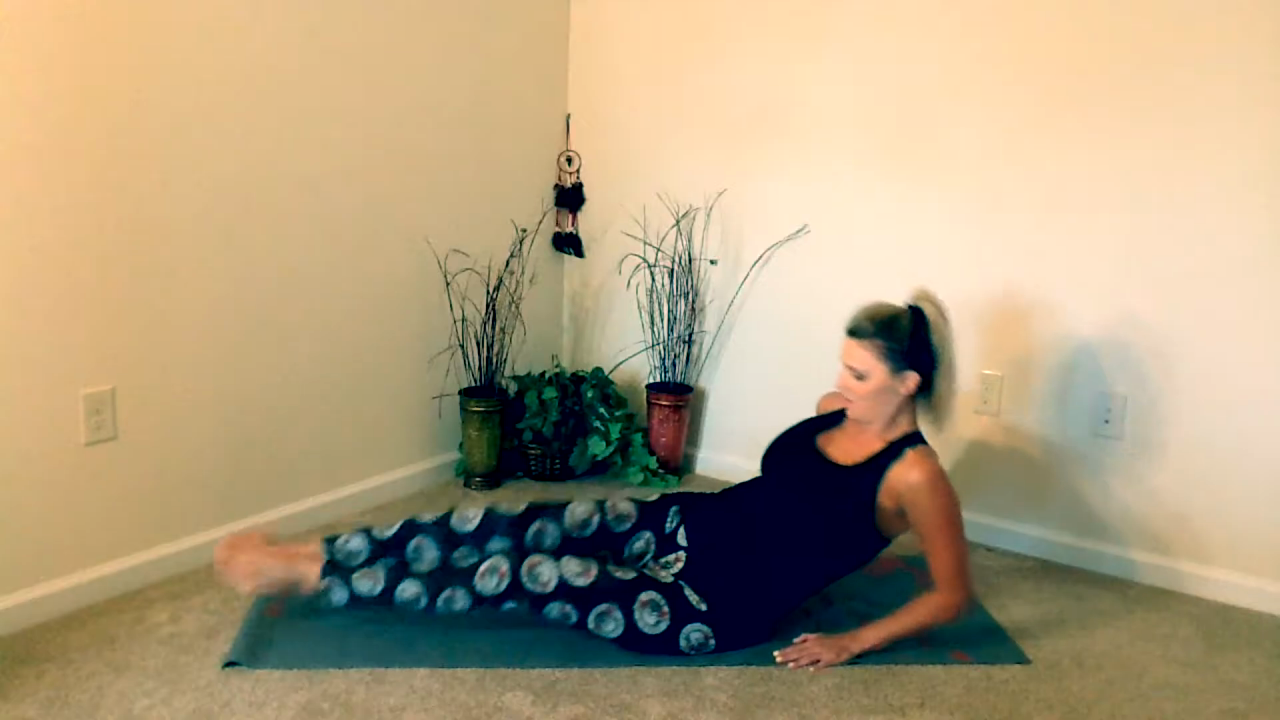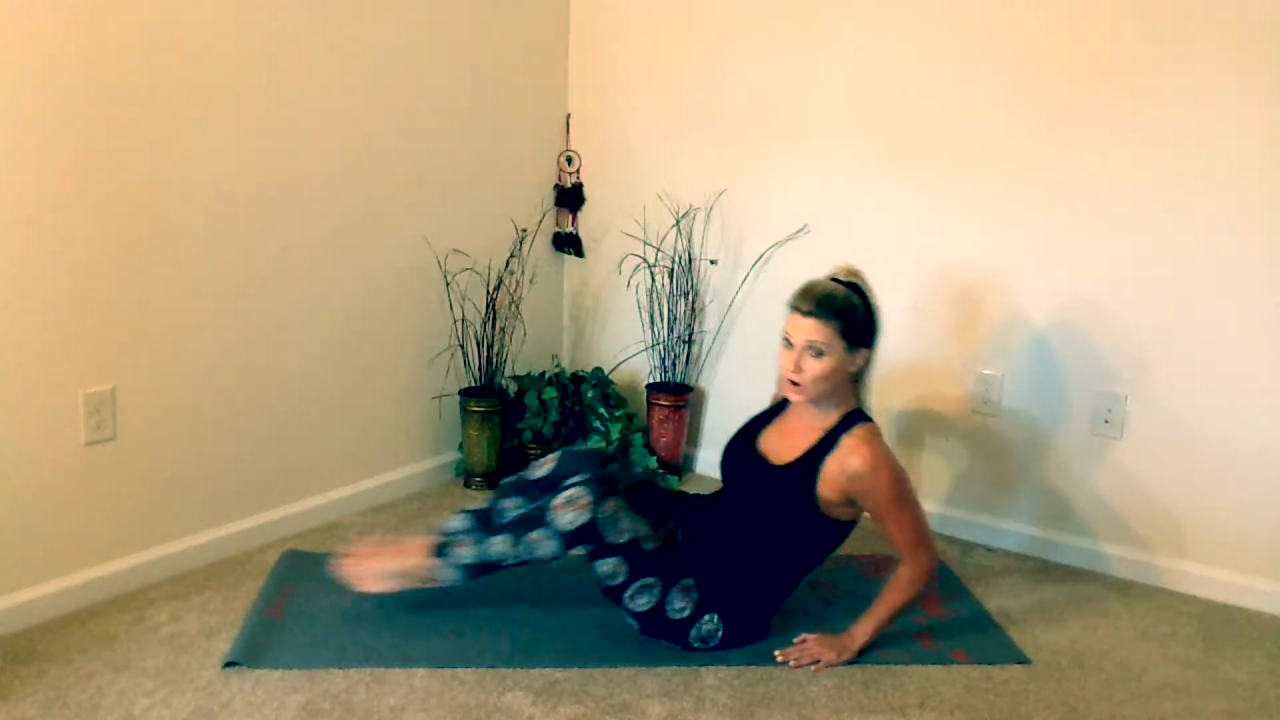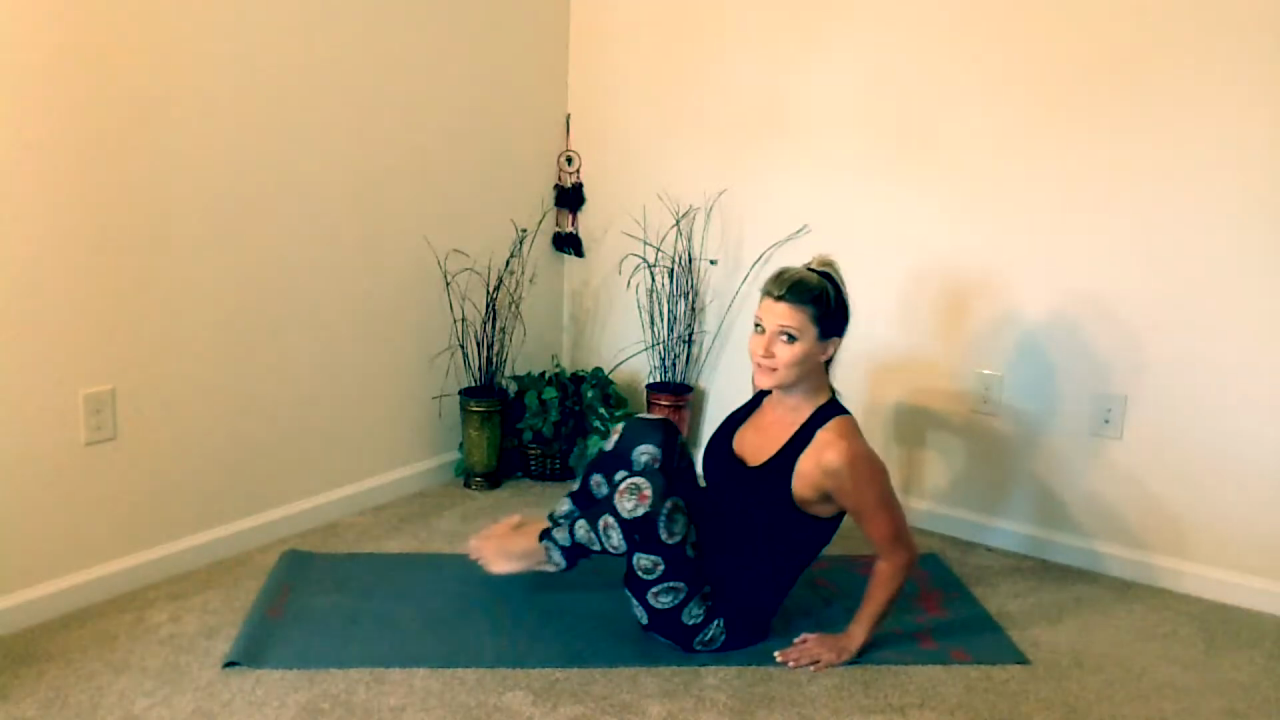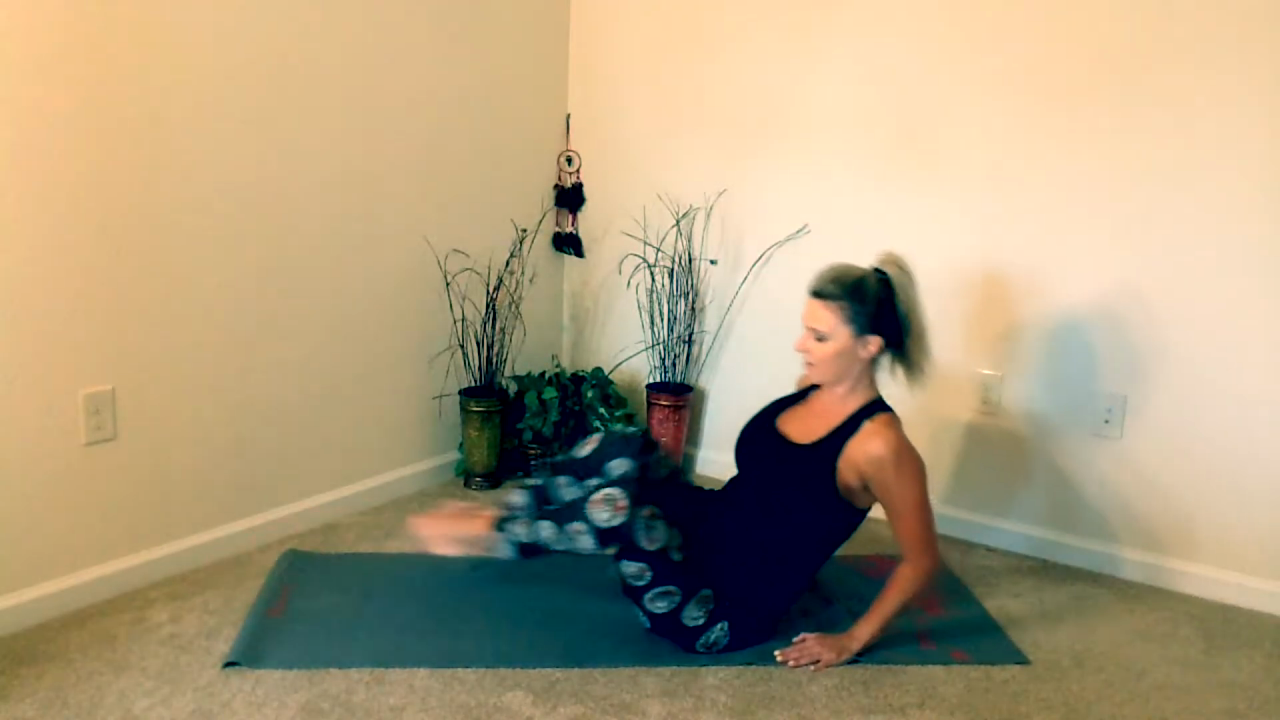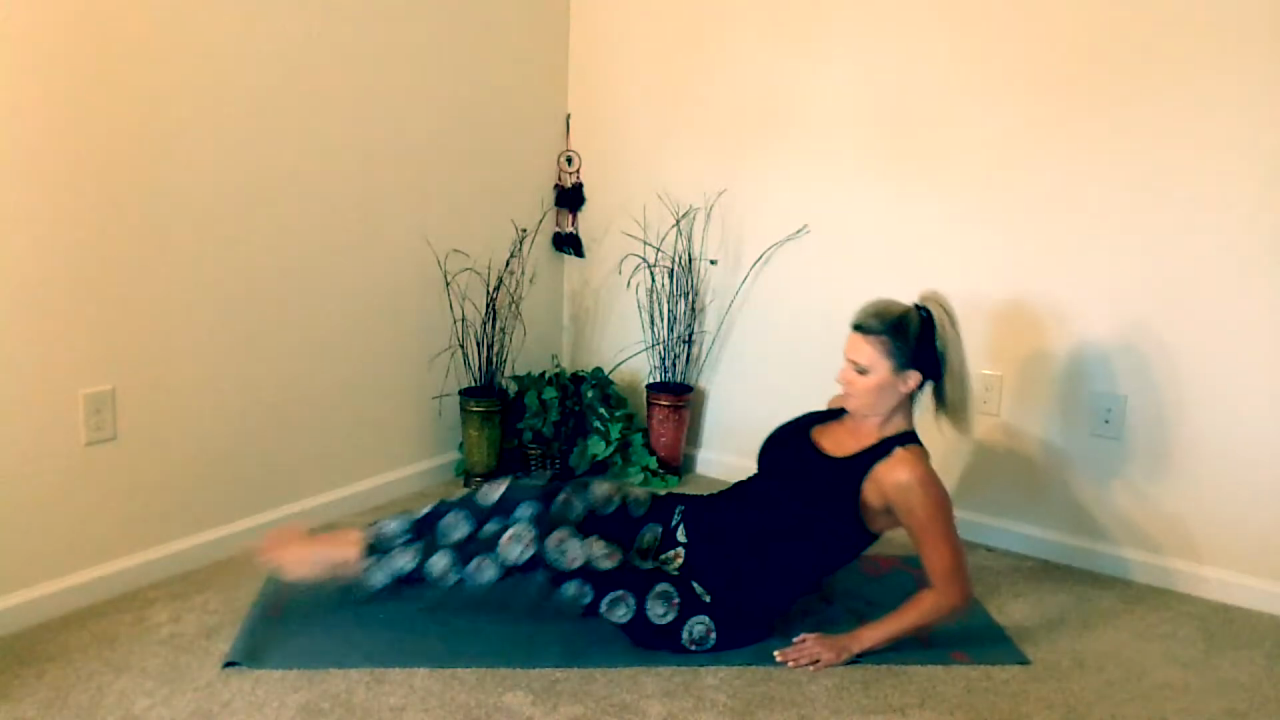
dt=1s
person 1, frame 1
left shoulder: (914, 476)
right shoulder: (840, 412)
left elbow: (950, 589)
left wrist: (850, 645)
left hip: (714, 612)
right hip: (689, 528)
left knee: (518, 574)
right knee: (517, 529)
left ankle: (317, 577)
right ankle: (318, 560)
person 1, frame 2
left shoulder: (861, 459)
right shoulder: (795, 396)
left elbow: (920, 561)
left wrist: (850, 641)
left hip: (708, 613)
right hip: (698, 534)
left knee: (584, 495)
right knee: (580, 468)
left ankle: (436, 563)
right ankle: (443, 550)
person 1, frame 3
left shoulder: (836, 452)
right shoulder: (773, 388)
left elbow: (897, 553)
left wrist: (850, 640)
left hip: (709, 615)
left knee: (639, 479)
right knee: (645, 440)
left ankle: (550, 547)
right ankle: (561, 535)
person 1, frame 4
left shoulder: (878, 445)
right shoulder: (816, 385)
left elbow: (920, 560)
left wrist: (849, 642)
left hip: (715, 613)
left knee: (615, 497)
right knee: (623, 454)
left ankle: (498, 532)
right ankle: (505, 523)
person 1, frame 5
left shoulder: (904, 475)
right shoulder: (845, 410)
left elbow: (950, 590)
left wrist: (850, 643)
left hip: (714, 607)
right hip: (690, 527)
left knee: (539, 543)
right knee: (534, 502)
left ankle: (358, 560)
right ankle: (359, 546)
